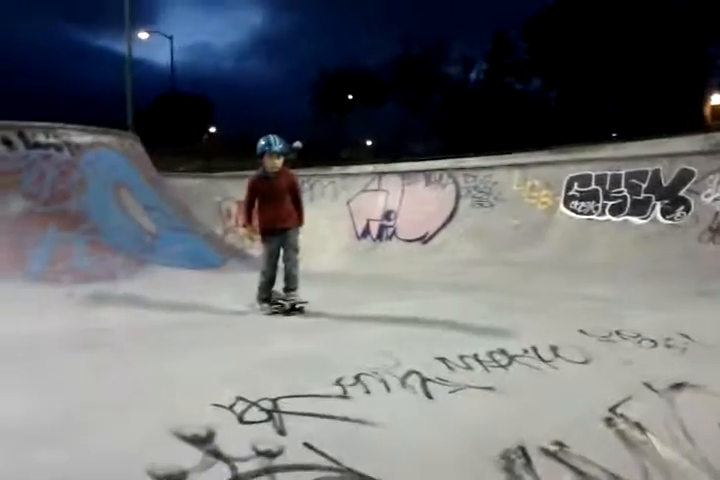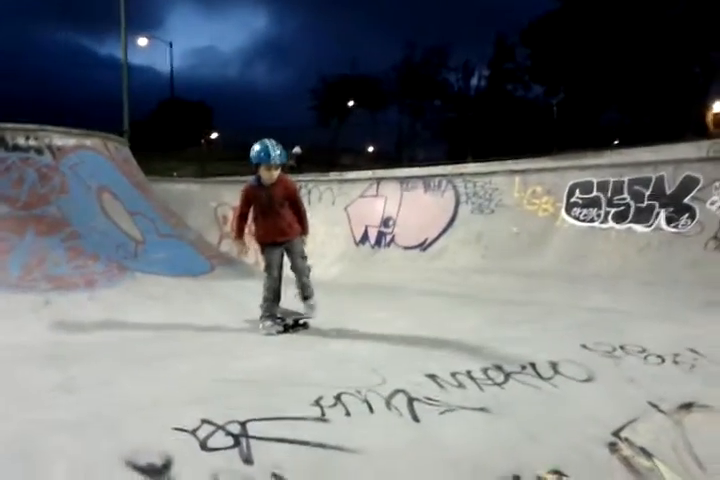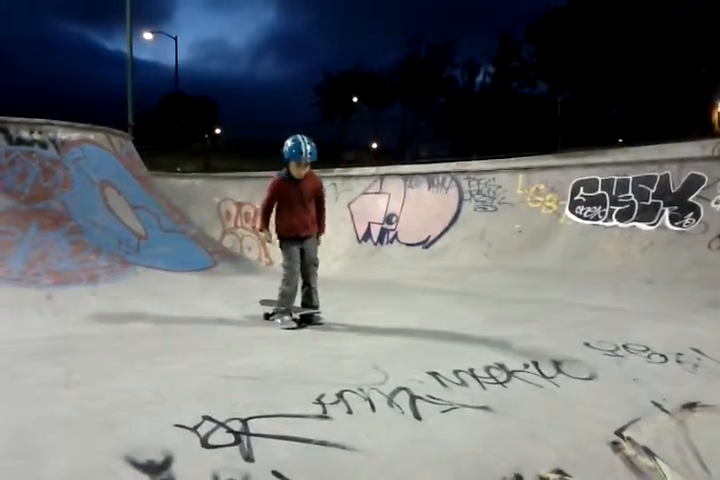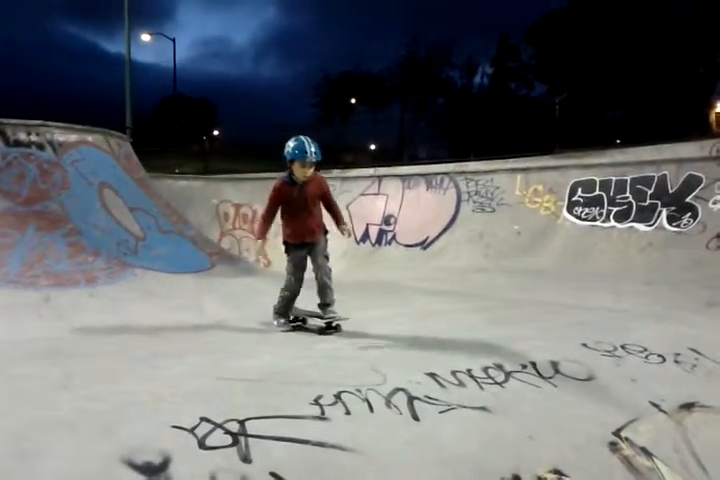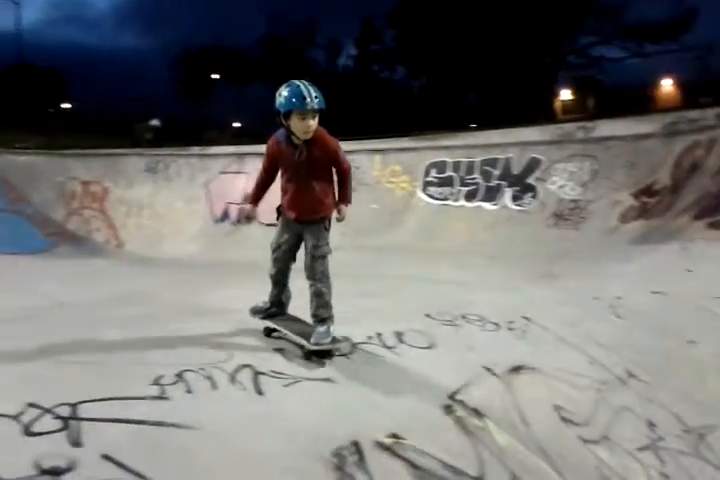
dt=1s
person 1, frame 1
left shoulder: (289, 178)
right shoulder: (256, 181)
left elbow: (297, 200)
right elbow: (249, 203)
left wrist: (299, 222)
right wrist: (248, 225)
left hip: (289, 226)
right hip: (268, 229)
left knee: (291, 260)
right knee: (269, 265)
left ankle: (291, 292)
right ankle: (264, 298)
person 1, frame 2
left shoulder: (287, 185)
right shoulder: (250, 190)
left elbow: (299, 208)
right elbow: (243, 214)
left wrist: (304, 231)
right wrist: (239, 238)
left hip: (292, 235)
right hip: (268, 240)
left knee: (301, 267)
right knee: (272, 277)
left ankle: (307, 298)
right ankle: (268, 317)
person 1, frame 3
left shoulder: (315, 182)
right shoulder: (279, 183)
left elbow: (320, 207)
right elbow: (267, 206)
left wrist: (320, 231)
right wrist: (264, 228)
left hip: (310, 235)
right hip: (287, 236)
left knee: (310, 273)
right knee: (291, 273)
left ankle: (310, 310)
right ankle: (283, 312)
person 1, frame 4
left shoulder: (319, 182)
right shoulder: (281, 187)
left elbow: (329, 203)
right elbow: (269, 213)
left wrist: (341, 223)
right wrist: (261, 236)
left hip: (317, 236)
right hip: (294, 240)
left knee: (323, 270)
right knee: (294, 279)
left ankle: (327, 306)
right ankle: (281, 313)
person 1, frame 5
left shoulder: (326, 143)
right shoulder: (276, 145)
left elbow: (344, 170)
right elbow: (267, 175)
left wrist: (343, 202)
right wrist: (253, 202)
left hip: (318, 216)
right hip: (289, 215)
left knee: (316, 270)
right knee: (279, 261)
left ankle: (323, 321)
right ankle: (277, 303)
